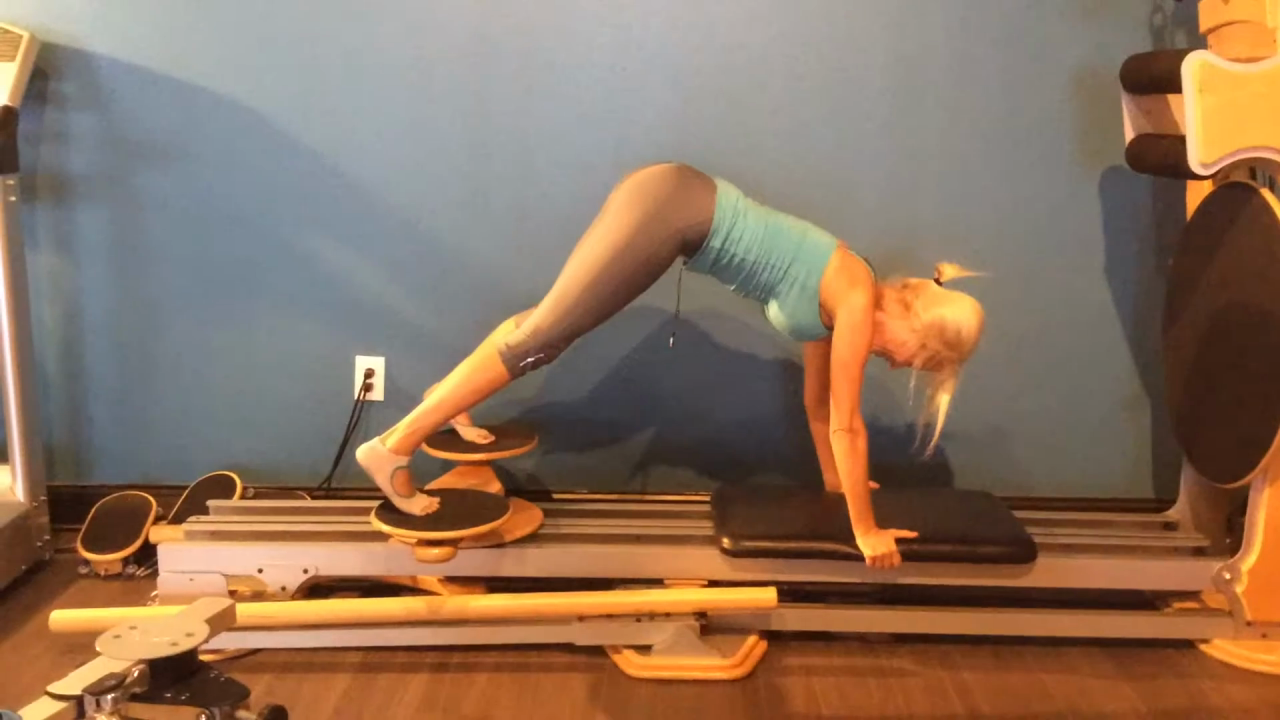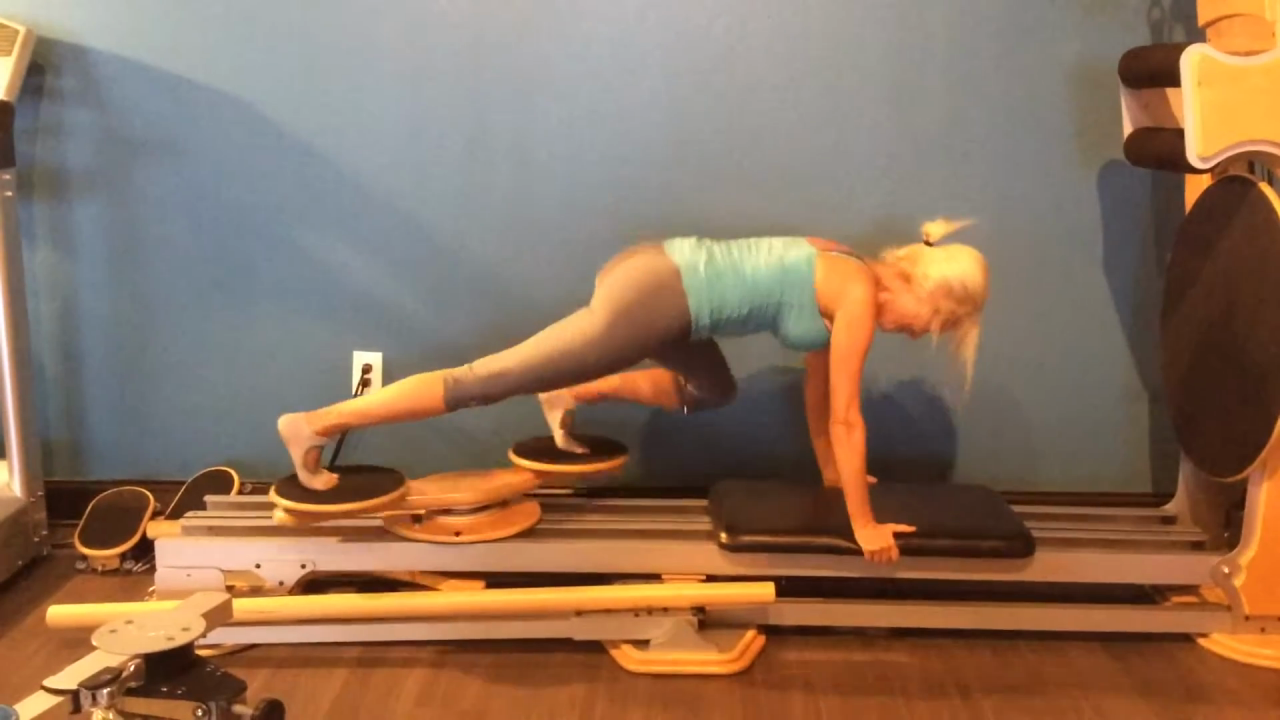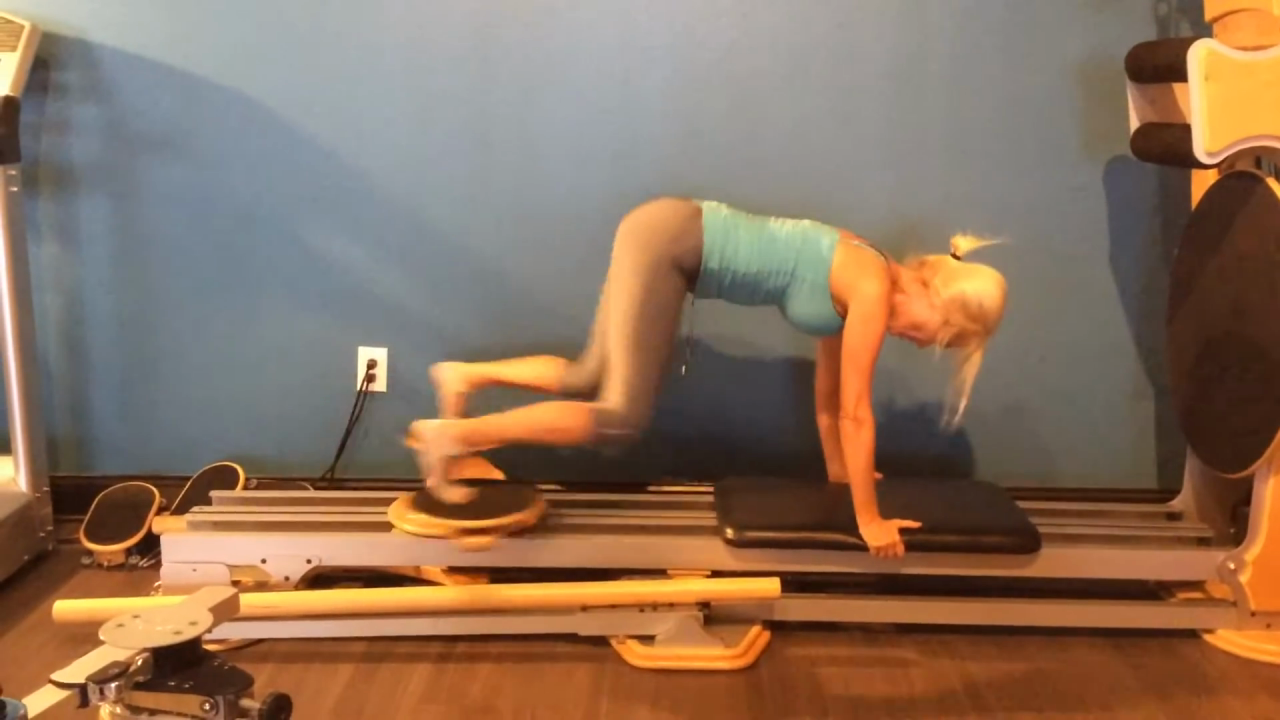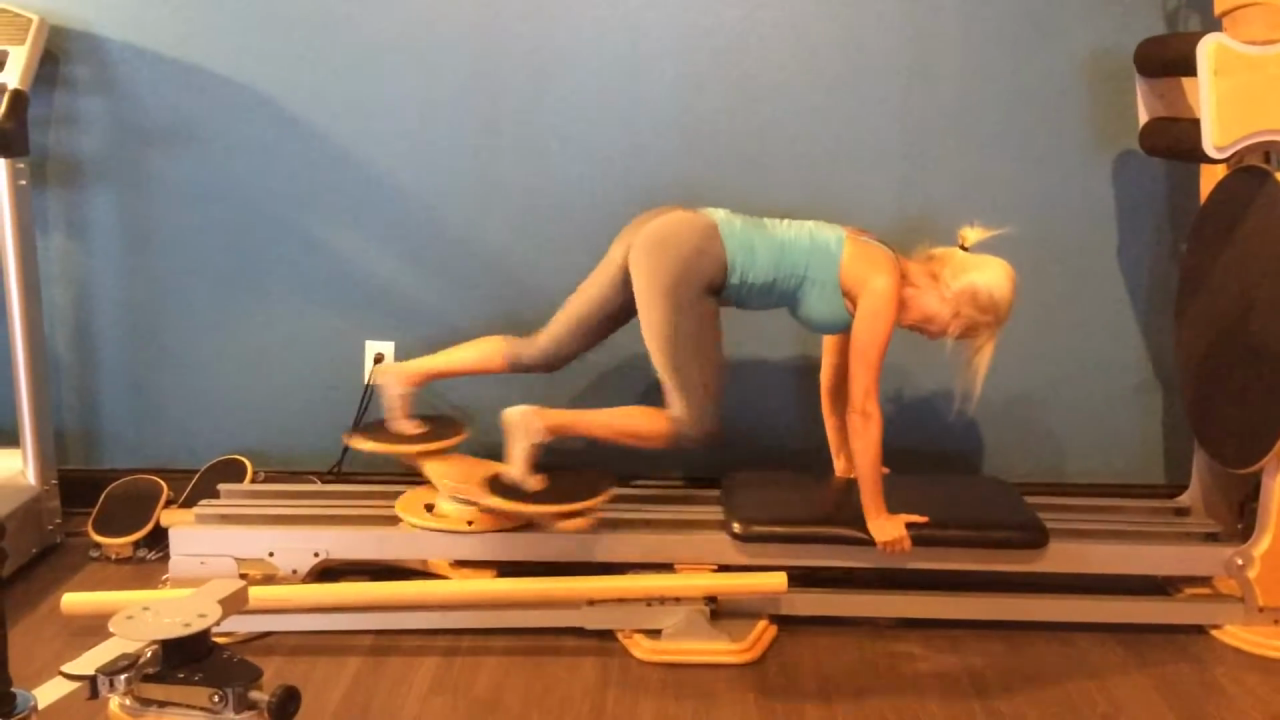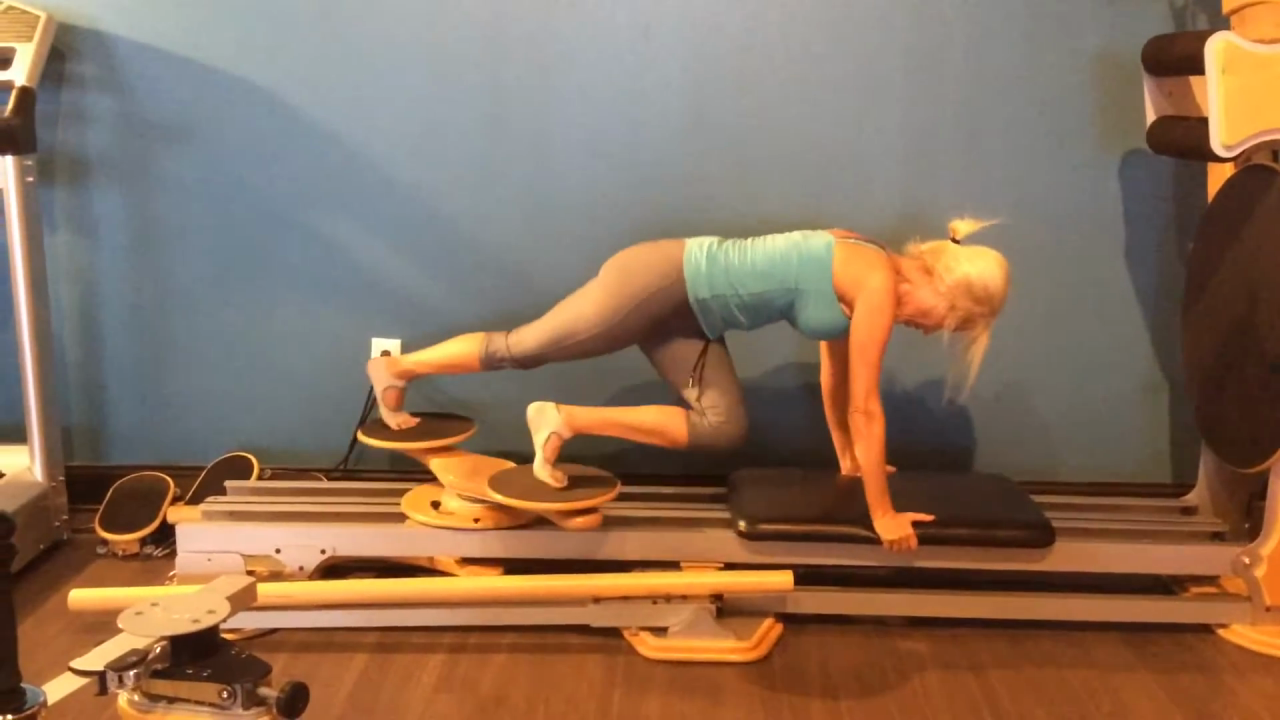
dt=1s
person 1, frame 1
left shoulder: (833, 303)
right shoulder: (858, 299)
left elbow: (817, 405)
right elbow: (846, 424)
left wrist: (835, 482)
right wrist: (866, 529)
left hip: (670, 203)
right hip: (670, 206)
left knee: (549, 319)
right knee: (543, 337)
left ankle: (447, 395)
right ankle: (393, 447)
person 1, frame 2
left shoulder: (842, 274)
right shoulder: (860, 293)
left elbow: (818, 386)
right elbow: (844, 418)
left wrist: (832, 475)
right wrist: (864, 523)
left hip: (657, 273)
right hip: (651, 298)
left knee: (712, 391)
right knee: (486, 381)
left ankle: (571, 394)
right ankle: (315, 424)
person 1, frame 3
left shoulder: (856, 285)
right shoulder: (874, 290)
left elbow: (829, 392)
right elbow: (856, 413)
left wrist: (840, 474)
right wrist: (868, 519)
left hip: (666, 235)
right hip: (665, 239)
left knee: (592, 380)
right knee: (623, 415)
left ankle: (463, 377)
right ankle: (450, 436)
person 1, frame 4
left shoulder: (863, 275)
right shoulder: (887, 284)
left elbow: (833, 382)
right elbow: (860, 406)
left wrist: (846, 467)
right wrist: (875, 515)
left hip: (661, 232)
right hip: (682, 255)
left knee: (544, 351)
right knee: (697, 424)
left ankle: (407, 377)
right ankle: (537, 427)
person 1, frame 5
left shoulder: (861, 274)
right shoulder: (880, 284)
left elbow: (834, 378)
right elbow: (864, 406)
left wrist: (850, 462)
right wrist: (881, 512)
left hip: (683, 306)
right hip: (658, 284)
left knee: (723, 426)
right knee: (517, 348)
left ankle: (566, 421)
right ankle: (392, 369)
